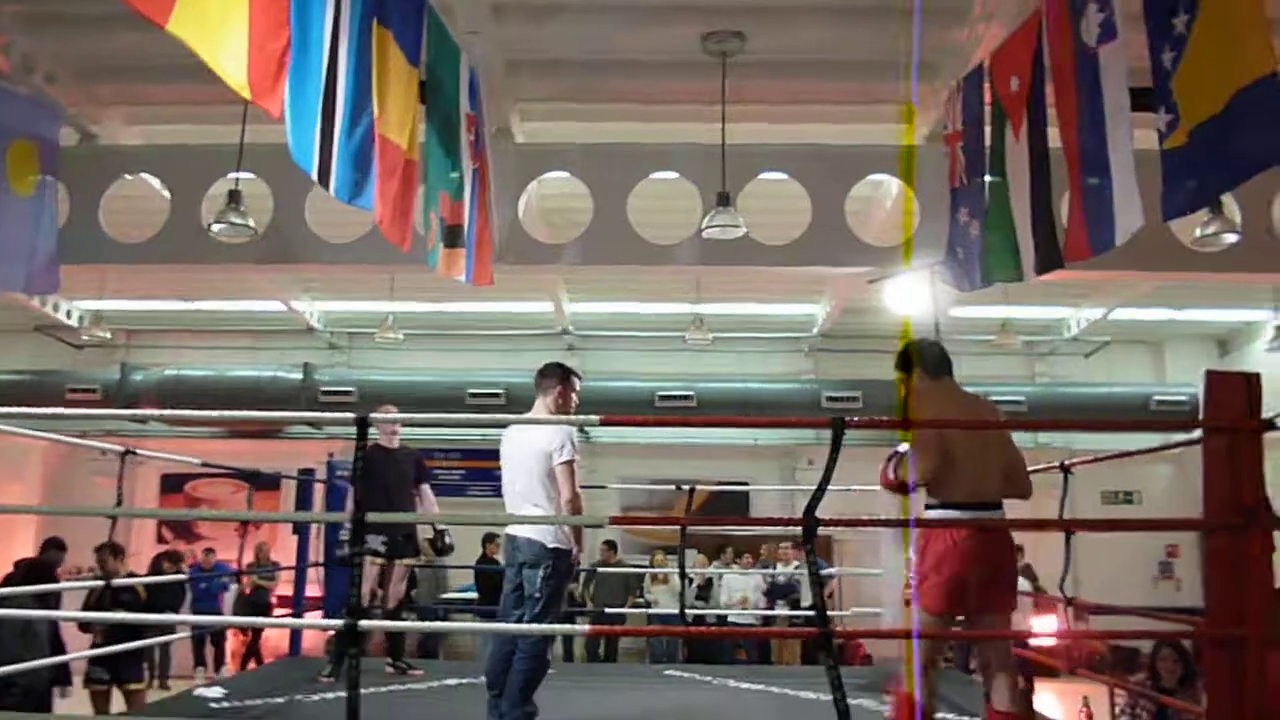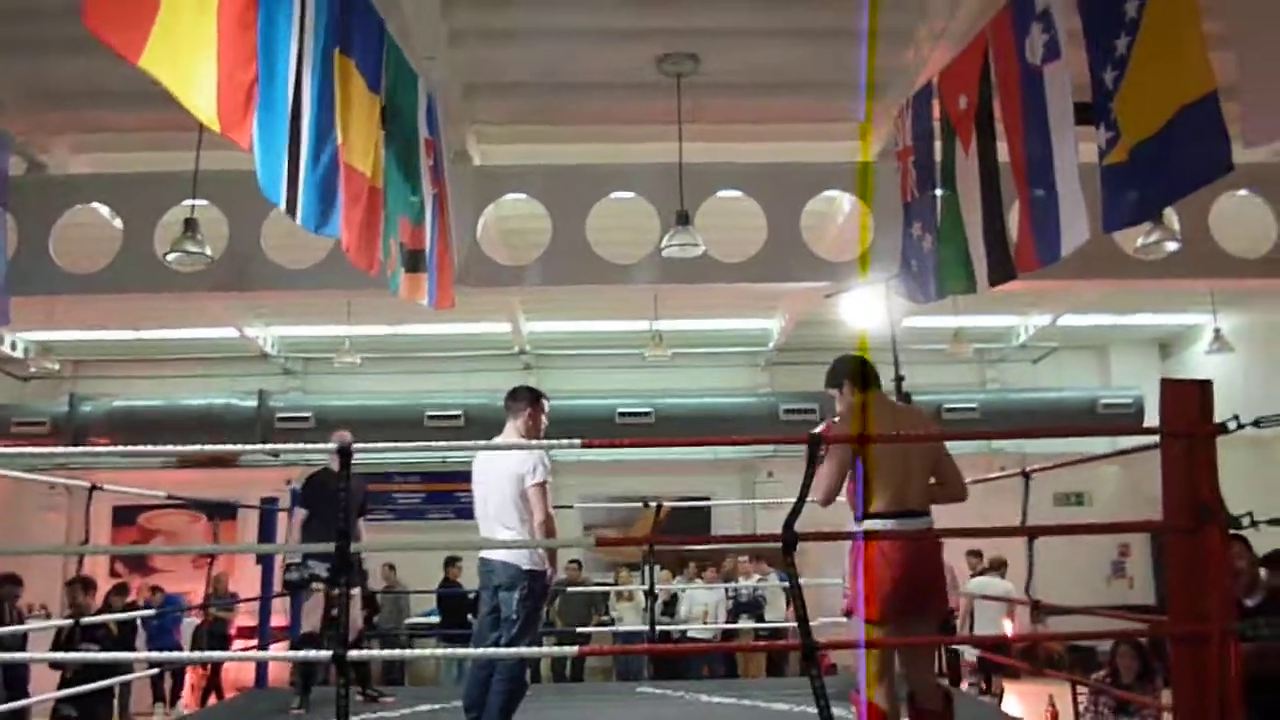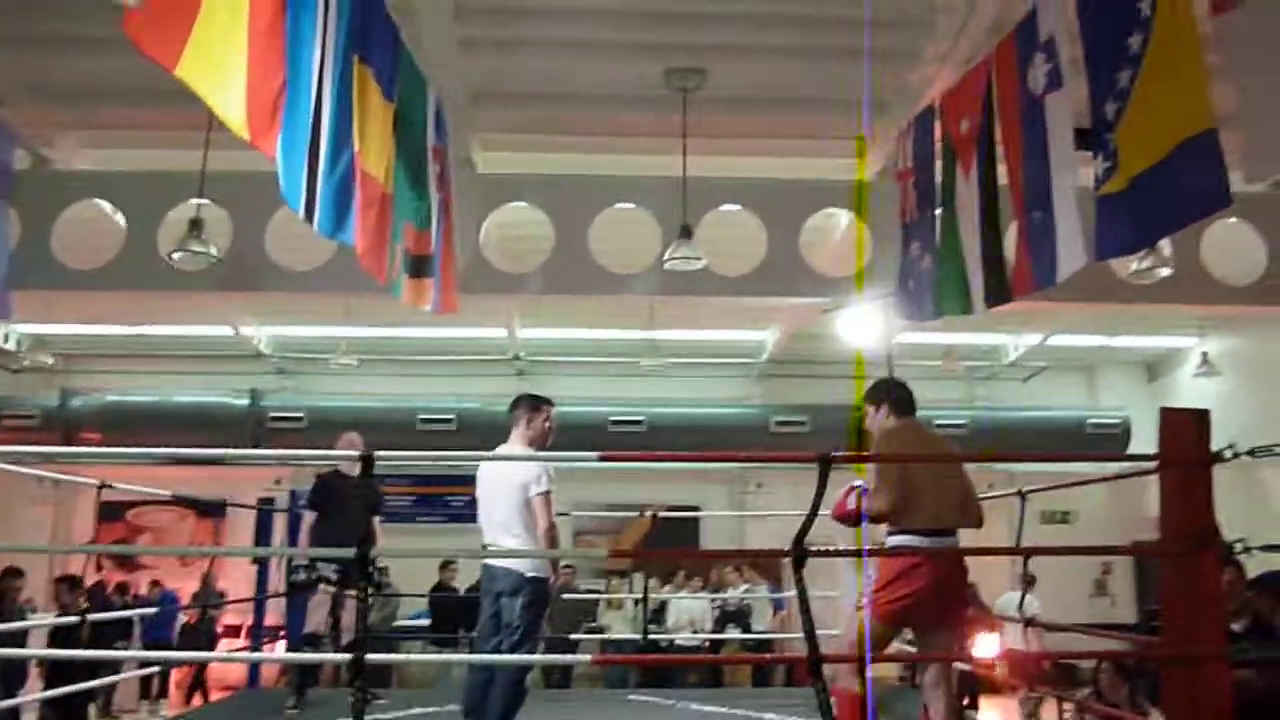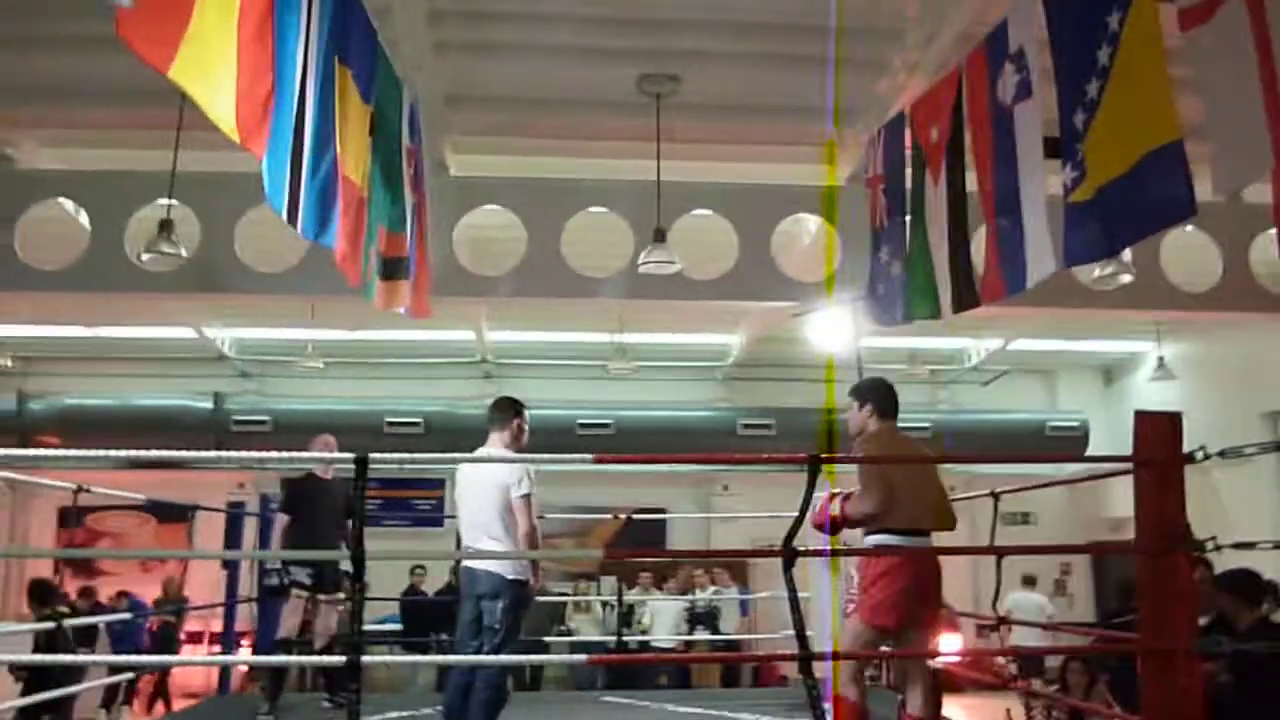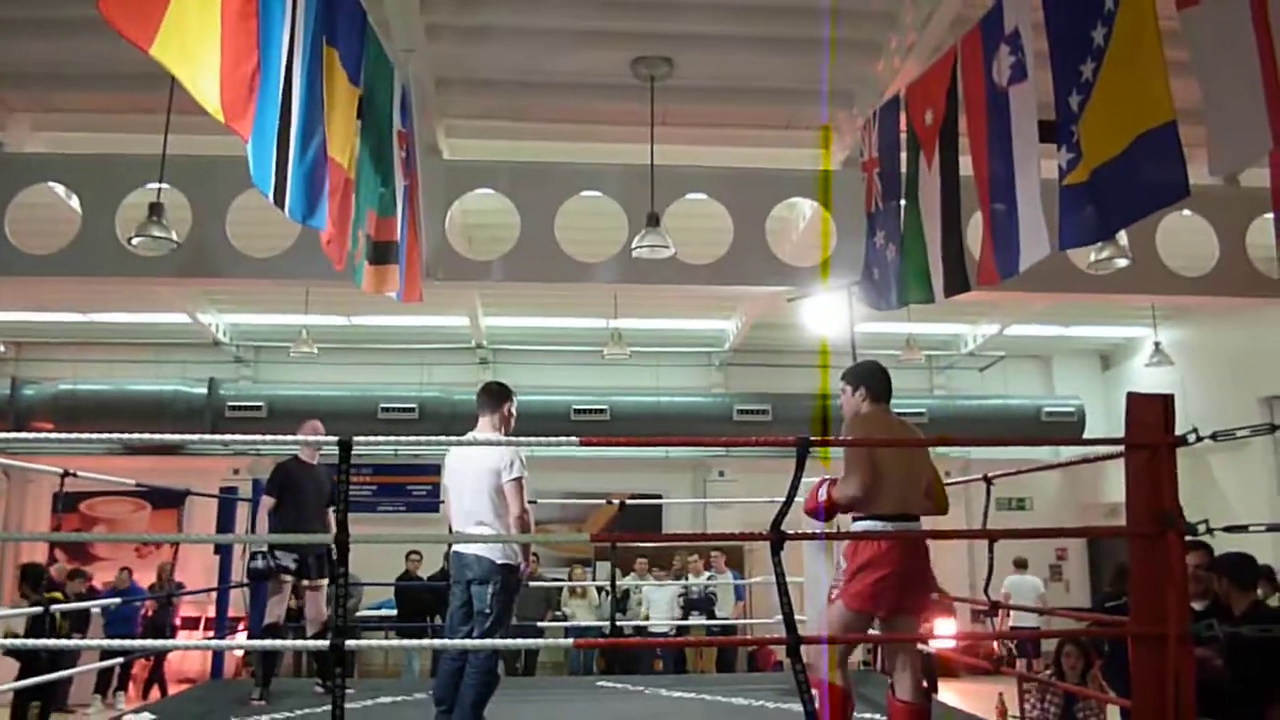
dt=0.7s
person 1, frame 1
left shoulder: (924, 403)
right shoulder: (988, 411)
left elbow: (921, 471)
right elbow: (1021, 487)
left wrist: (896, 468)
left hip: (950, 538)
right hip: (994, 539)
left knee: (916, 664)
right knee: (999, 667)
person 1, frame 2
left shoulder: (853, 420)
right shoulder: (920, 420)
left elbow: (824, 492)
right elbow: (956, 489)
left wrist: (822, 456)
left hip: (882, 545)
right hip: (923, 543)
left knee: (875, 673)
right knee: (921, 669)
person 1, frame 3
left shoulder: (889, 439)
right shoulder: (945, 447)
left elbow: (886, 502)
right elbow: (973, 516)
left wrist: (857, 503)
left hip: (909, 562)
right hip: (947, 563)
left knee: (847, 663)
right knee: (937, 680)
person 1, frame 4
left shoulder: (870, 442)
right shoulder: (920, 452)
left elbow: (873, 503)
right elbow: (946, 518)
left wrist: (838, 510)
left hip: (888, 562)
right hip: (922, 563)
left knee: (845, 669)
right knee: (914, 673)
person 1, frame 5
left shoulder: (859, 424)
right shoulder: (912, 436)
left elbow: (857, 486)
right elbow: (939, 502)
left wrist: (827, 495)
left hip: (876, 548)
right hip: (912, 548)
left knee: (826, 656)
right knee: (903, 661)
person 2, frame 1
left shoulder: (511, 432)
right shoulder: (559, 432)
right elbow: (569, 497)
right wrist: (577, 542)
left hip: (515, 537)
right hip: (548, 543)
left knee: (509, 625)
right knee: (535, 633)
person 2, frame 2
left shoulder: (482, 455)
right shoulder: (531, 454)
right elbow: (542, 518)
right wrist: (551, 563)
left hip: (489, 561)
right hip: (523, 564)
left knee: (485, 647)
right knee: (512, 652)
person 2, frame 3
left shoulder: (487, 464)
right shoulder: (534, 464)
right elbow: (545, 527)
right wrist: (553, 568)
left hip: (492, 567)
right hip: (526, 571)
left knee: (486, 651)
right knee: (514, 656)
person 2, frame 4
left shoulder: (465, 467)
right shoulder: (515, 467)
right elbow: (526, 529)
right wrist: (535, 571)
left hip: (471, 570)
right hip: (505, 574)
left knee: (466, 653)
right knee: (493, 660)
person 2, frame 5
left shoulder: (455, 451)
right shoulder: (506, 452)
right elbow: (518, 513)
right wrist: (526, 555)
left hip: (460, 554)
right hip: (496, 558)
left knee: (456, 641)
right knee: (484, 647)
person 3, frame 1
left shoulder: (412, 457)
right shoulder: (367, 456)
left elbow: (425, 494)
right elbow: (353, 498)
left wrist: (440, 528)
right wrist: (346, 536)
left hip: (405, 534)
right hip: (375, 533)
left knee: (396, 600)
right knee: (362, 597)
left ankle: (395, 658)
right ankle: (336, 659)
person 3, frame 2
left shoulder: (358, 486)
right shoulder: (316, 480)
right elbow: (297, 520)
left wrist: (363, 563)
right wrist: (293, 559)
left hip: (347, 561)
right hip: (317, 559)
left knee: (355, 627)
right knee: (312, 626)
left ankle: (364, 686)
right ankle: (302, 692)
person 3, frame 3
left shoulder: (370, 486)
right shoulder: (326, 480)
left elbow: (375, 527)
right elbow: (308, 521)
right wrist: (301, 562)
left hip: (358, 564)
right hip: (327, 560)
left knee: (353, 629)
right knee: (316, 626)
right ankle: (299, 690)
person 3, frame 4
left shoulder: (342, 489)
right shoulder: (298, 485)
left elbow: (348, 530)
right elbow: (280, 526)
left hip: (330, 568)
right hip: (299, 566)
left knee: (326, 634)
right knee: (287, 631)
left ankle: (332, 692)
person 3, frame 5
left shoulder: (326, 476)
right shoulder: (285, 469)
right elbow: (264, 510)
left wrist: (333, 553)
right wrist: (260, 549)
left hip: (315, 554)
right hip: (284, 551)
left knee: (318, 619)
right knee: (274, 619)
left ankle: (325, 679)
right ankle: (262, 684)
